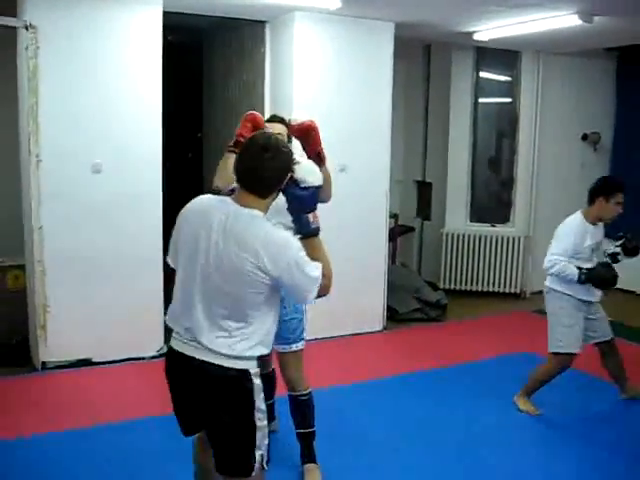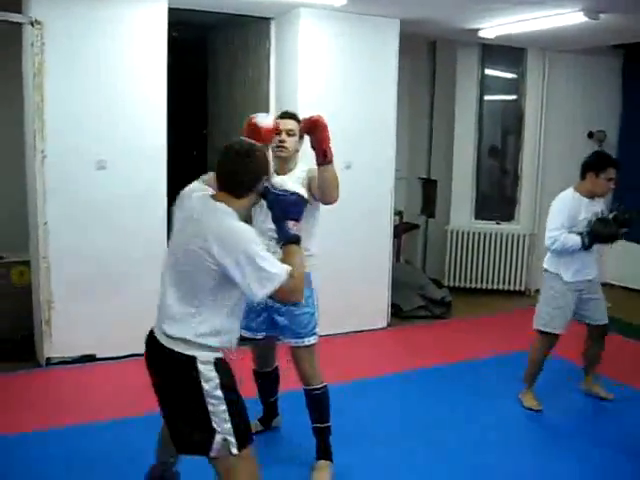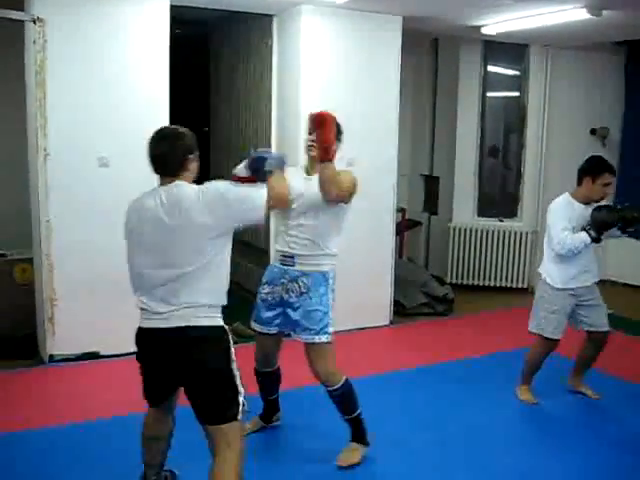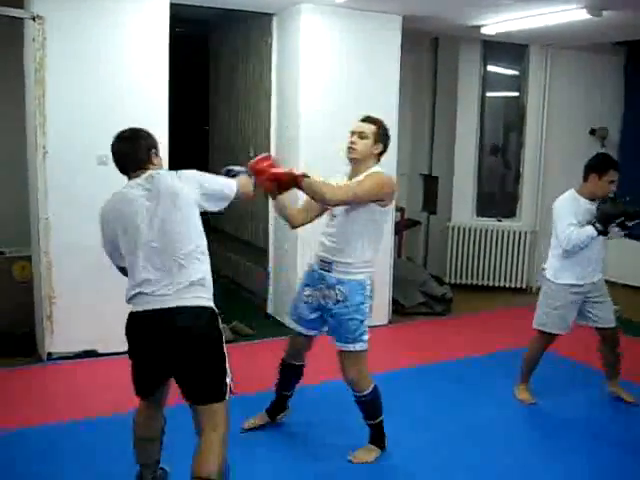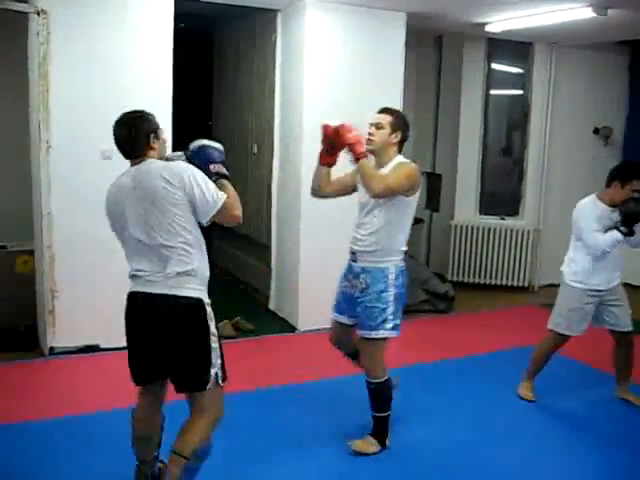
dt=0.2s
person 1, frame 1
left shoulder: (300, 178)
left elbow: (324, 196)
right elbow: (221, 184)
left wrist: (316, 153)
left knee: (293, 372)
right knee: (259, 358)
right ankle: (269, 417)
person 1, frame 2
left shoulder: (308, 176)
left elbow: (330, 198)
left wrist: (323, 151)
left knee: (307, 368)
right knee: (262, 356)
right ankle: (270, 415)
person 1, frame 3
left shoulder: (344, 178)
right shoulder: (290, 176)
left elbow: (331, 194)
left wrist: (324, 157)
left hip: (314, 278)
right hip: (279, 271)
left knee: (322, 366)
right knee: (265, 355)
left ankle: (359, 436)
right ankle: (270, 414)
person 1, frame 4
left shoulder: (380, 182)
right shoulder: (341, 181)
left elbow: (335, 196)
right elbow: (296, 219)
left wrist: (293, 177)
right wrist: (272, 190)
left hip: (351, 285)
right hip: (318, 276)
left knee: (353, 370)
right knee: (294, 351)
left ankle: (378, 438)
right ankle: (276, 410)
person 1, frame 5
left shoulder: (407, 171)
right shoulder: (365, 171)
left elbow: (378, 188)
right elbow: (319, 189)
left wrist: (358, 148)
right wrist: (329, 151)
left hip: (383, 273)
right hip: (355, 266)
left knee: (372, 355)
right knee: (339, 337)
left ankle: (379, 434)
right ankle: (380, 383)
person 2, frame 1
left shoulder: (196, 210)
right shoulder: (276, 245)
right elbow: (322, 285)
right wrist: (308, 222)
left hip: (181, 358)
right hip: (229, 373)
left knee: (208, 433)
person 2, frame 2
left shoulder: (193, 197)
right shoulder: (235, 236)
right elbow: (292, 291)
right wrist: (290, 230)
left hip: (163, 343)
right hip: (194, 359)
left knee: (179, 415)
person 2, frame 3
left shoulder: (137, 209)
right shoulder: (213, 198)
right elbow: (279, 195)
right wrist: (274, 173)
left hip: (153, 333)
right hip: (202, 335)
left knee: (160, 407)
right knee: (228, 445)
person 2, frame 4
left shoulder: (111, 208)
right shoulder: (184, 181)
right elbow: (245, 188)
right wrist: (238, 174)
left hip: (143, 319)
right hip: (194, 316)
left knee: (150, 401)
right knee: (213, 425)
person 2, frame 5
left shoulder: (117, 190)
right shoulder: (178, 173)
right elbow: (233, 215)
right wrist: (218, 171)
left hip: (141, 304)
right hip: (184, 305)
left knee: (150, 397)
right knee: (208, 408)
person 3, frame 1
left shoulder: (598, 225)
right shoulder: (572, 226)
right elbow: (551, 263)
left wrist: (620, 250)
right wrist: (584, 275)
left hip: (588, 298)
right hip: (563, 297)
left knee: (608, 345)
right knee: (564, 358)
right ankle: (523, 396)
person 3, frame 2
left shoulder: (598, 201)
right shoulder: (565, 202)
left elbow: (602, 231)
right elbow: (554, 242)
left wrist: (613, 227)
right wrist: (589, 237)
left hip: (589, 278)
right hip: (560, 279)
left knee: (599, 329)
right knee: (548, 337)
left ankle: (589, 381)
right ankle: (527, 390)
person 3, frame 3
left shoulder: (596, 206)
right shoulder: (560, 207)
left elbow: (606, 231)
right elbow: (562, 245)
right wrist: (593, 232)
left hip: (586, 285)
right hip: (556, 286)
left knee: (599, 336)
right knee: (547, 341)
left ankle: (576, 379)
right ankle: (524, 385)
person 3, frame 4
left shoulder: (601, 203)
right shoulder: (565, 203)
left elbow: (612, 230)
right elbow: (570, 240)
right wrist: (599, 225)
left hip: (593, 282)
right hip: (562, 282)
left knee: (610, 334)
right knee: (544, 336)
left ankle: (614, 384)
right ankle: (522, 384)
person 3, frame 5
right shoulder: (587, 208)
right elbow: (597, 246)
left hip: (611, 285)
right hip: (579, 285)
right knee: (558, 336)
right ankle: (527, 381)
